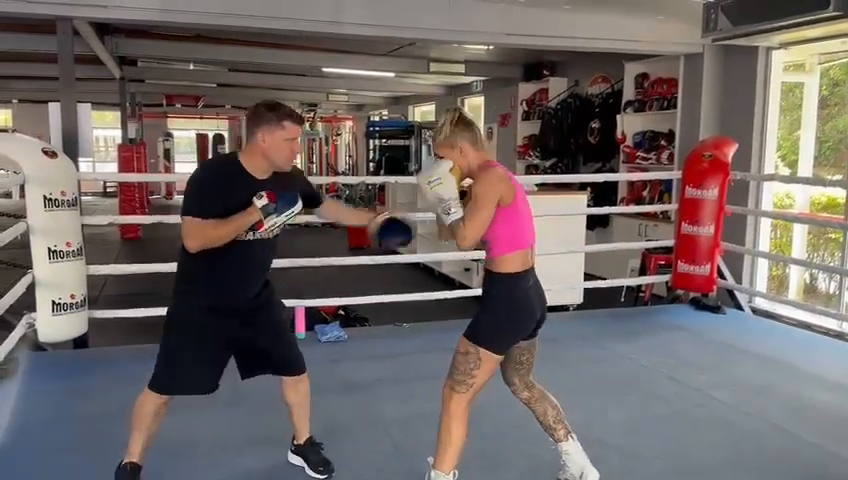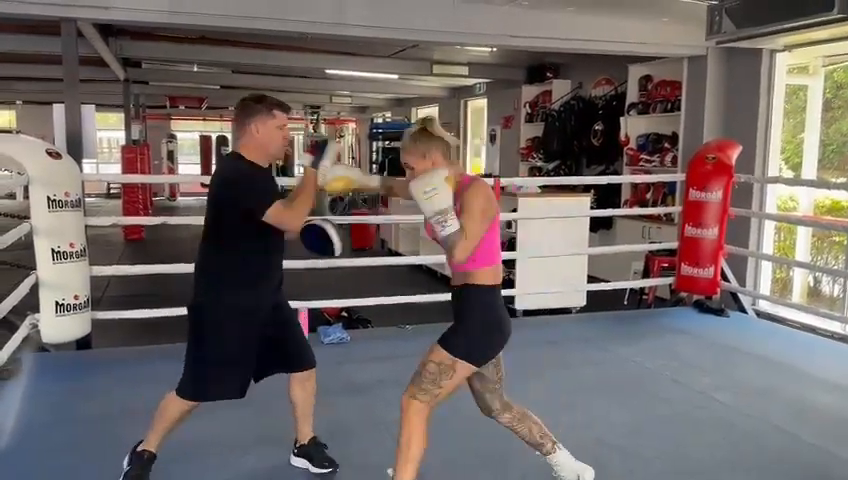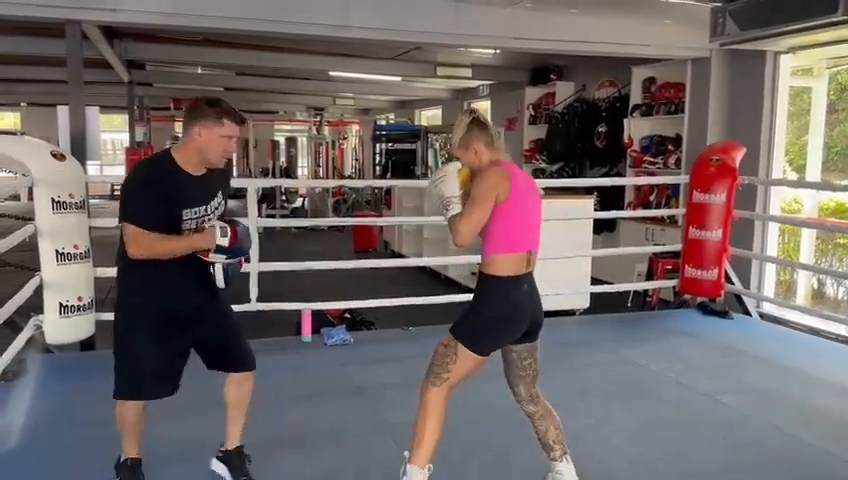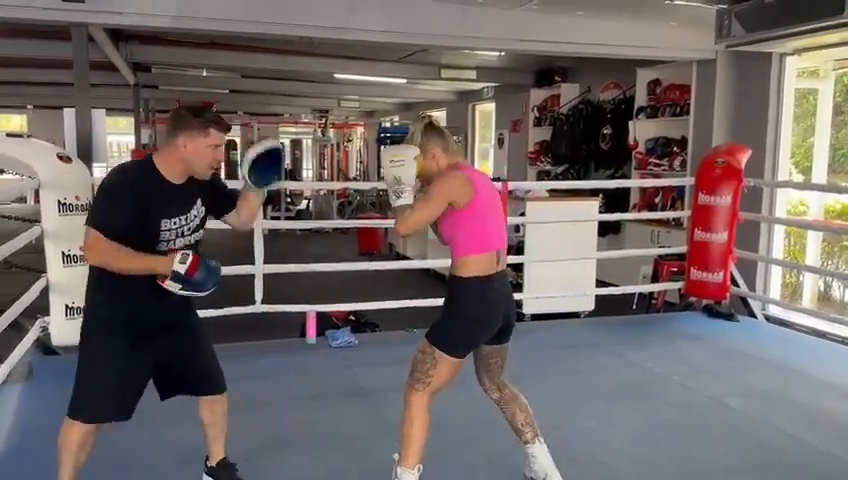
dt=0.5s
person 1, frame 1
left shoulder: (289, 179)
right shoulder: (213, 175)
left elbow: (327, 207)
right elbow: (194, 239)
left wrist: (371, 219)
right wrist: (254, 213)
left hip: (255, 299)
right hip: (202, 304)
left knee: (295, 371)
right knee: (164, 386)
left ankle: (302, 444)
person 1, frame 2
left shoulder: (257, 170)
right shoulder: (236, 174)
right elbow: (289, 221)
left wrist: (310, 225)
right wrist: (313, 175)
left hip: (264, 296)
right hip: (224, 304)
left knee: (303, 366)
right knee: (196, 390)
left ankle: (304, 445)
person 1, frame 3
left shoulder: (219, 173)
right shoulder: (147, 176)
right elbow: (137, 246)
right wrist: (205, 239)
left hip: (200, 294)
right hip: (146, 304)
left knee: (241, 365)
right knee: (134, 390)
person 1, frame 4
left shoulder: (203, 182)
right shoulder: (126, 182)
left elbow: (242, 220)
right elbow: (96, 251)
left wrist: (255, 183)
right wrist: (167, 264)
left hip: (175, 316)
right hip: (118, 322)
left knee: (213, 390)
right knee: (88, 413)
person 2, frame 1
left shoulder: (489, 178)
right shoulder: (500, 177)
left elbow: (464, 239)
right elbow: (481, 237)
left wrist: (445, 197)
right wrist: (448, 196)
left hip: (505, 299)
right hip: (528, 294)
left knee: (456, 396)
right knee: (521, 383)
person 2, frame 2
left shoulder: (478, 192)
right shoulder: (445, 188)
left elbow: (460, 252)
right elbow: (392, 186)
left wrist: (438, 210)
right wrist: (353, 177)
left hip: (480, 314)
right hip: (481, 313)
left knee: (415, 404)
right knee: (496, 406)
person 2, frame 3
left shoulder: (491, 177)
right shoulder: (525, 181)
left elbow: (462, 236)
left wrist: (450, 198)
right wrist: (471, 198)
left hip: (497, 301)
right hip: (527, 298)
left knee: (435, 389)
right knee: (528, 395)
person 2, frame 4
left shoulder: (450, 180)
right shoulder: (478, 179)
left elbow: (404, 226)
left wrist: (400, 184)
right wrist: (413, 186)
left hip: (470, 301)
right hip: (500, 296)
left knee: (417, 393)
right knee: (495, 384)
